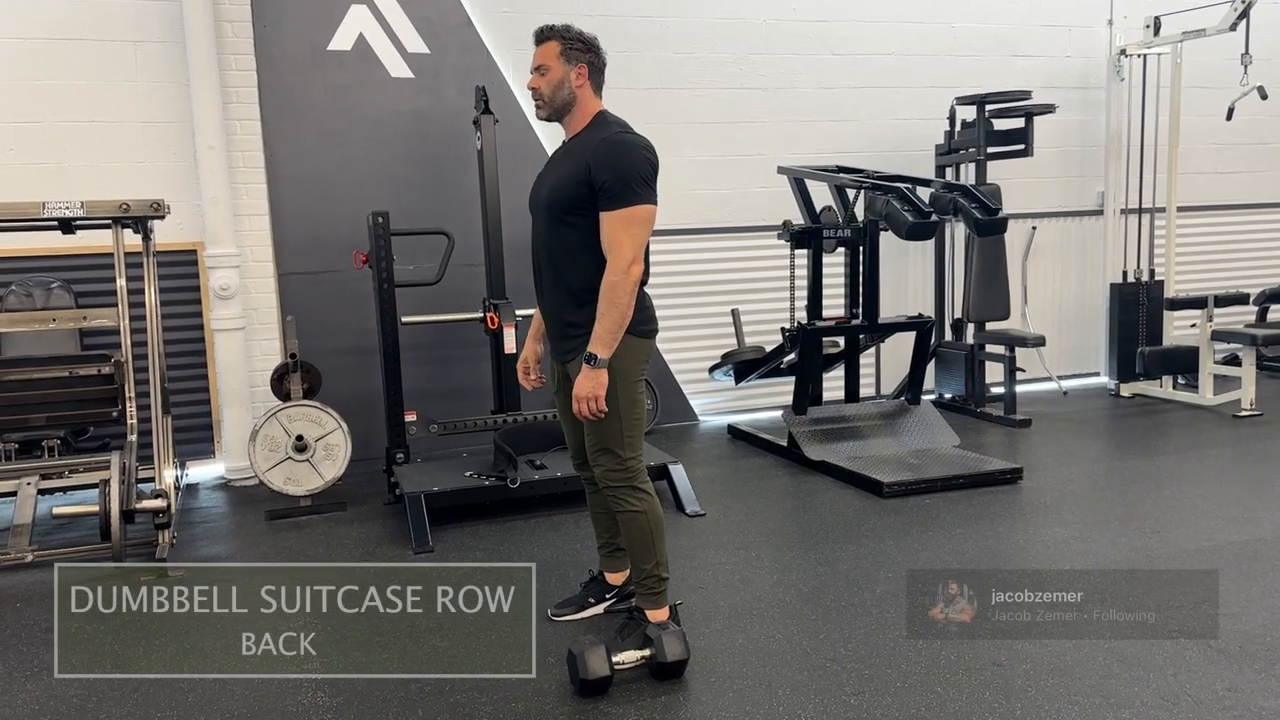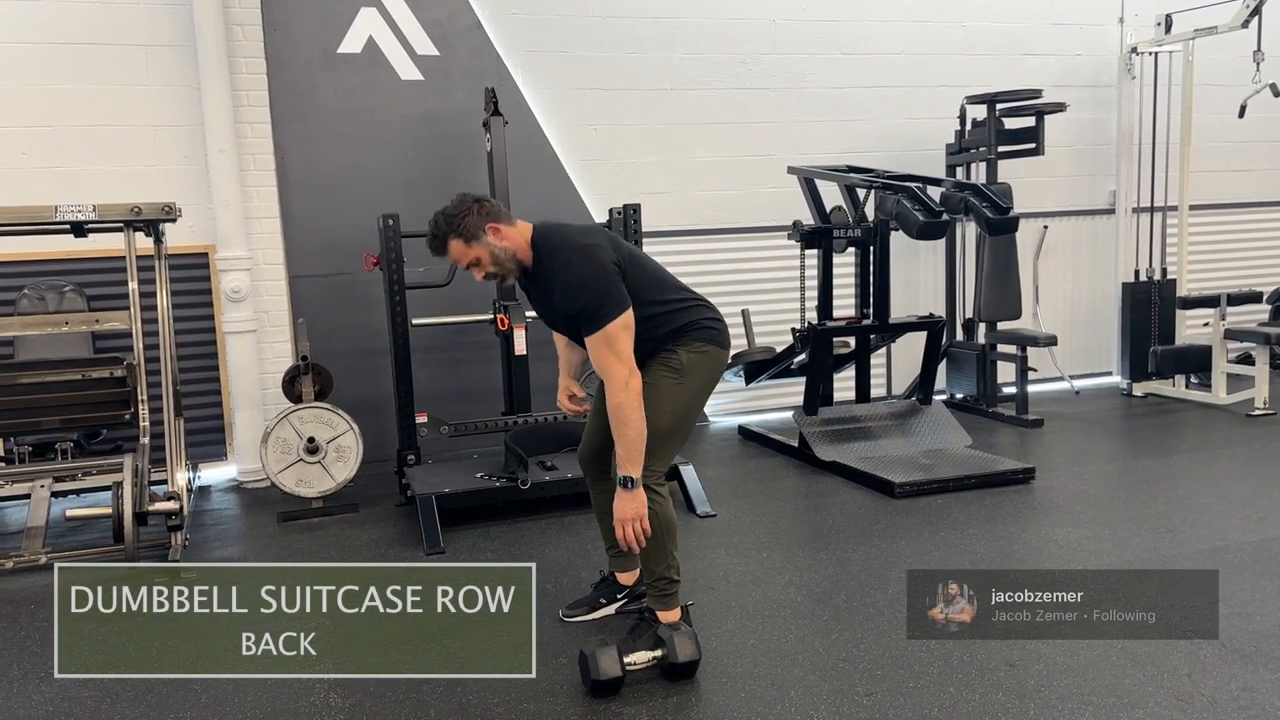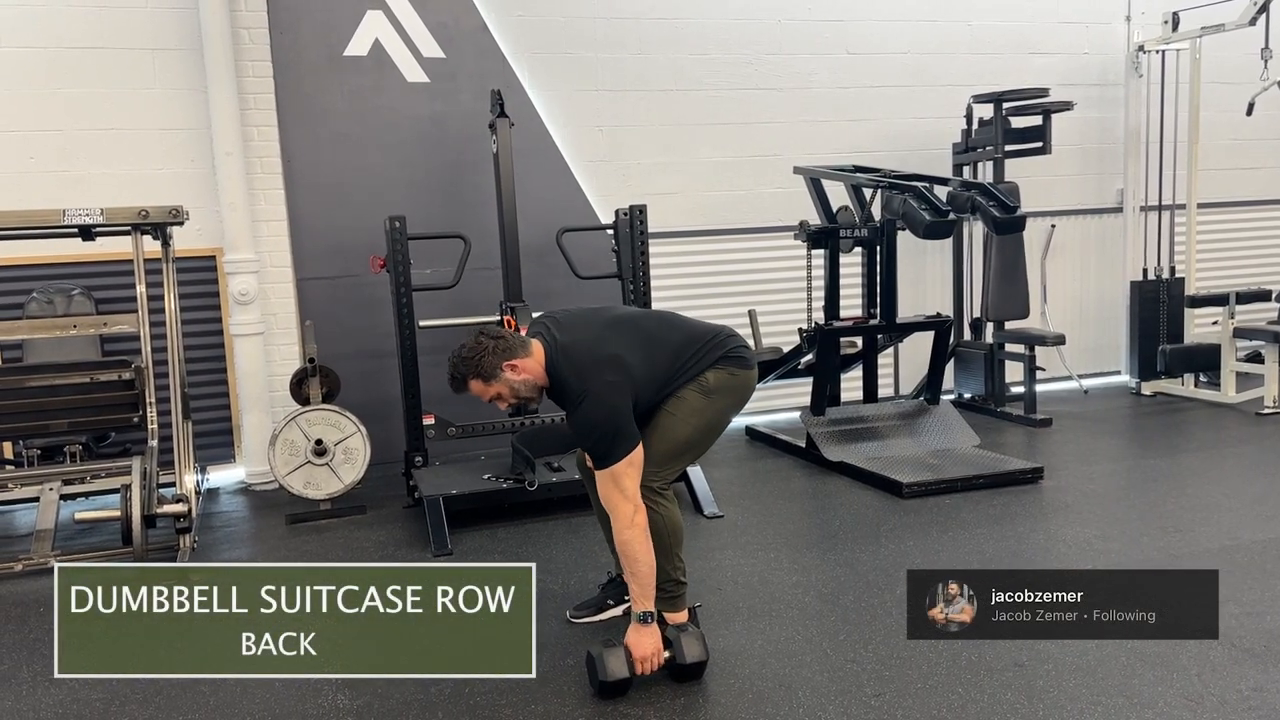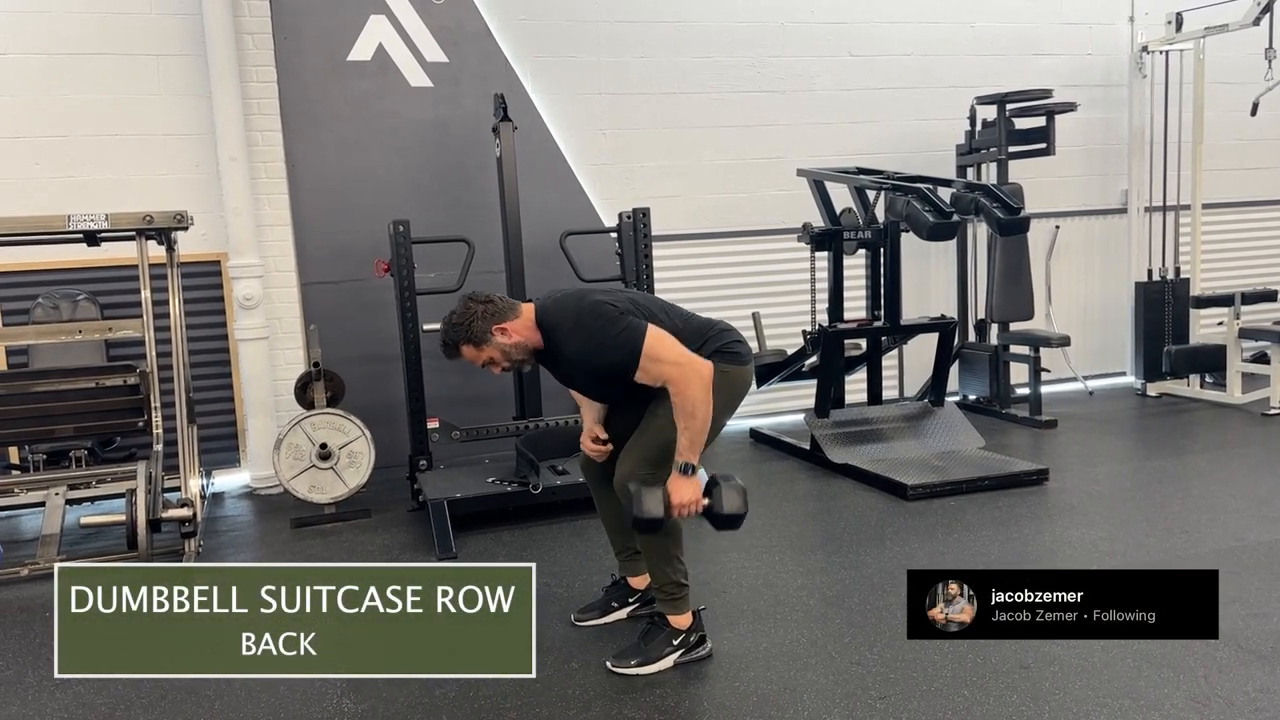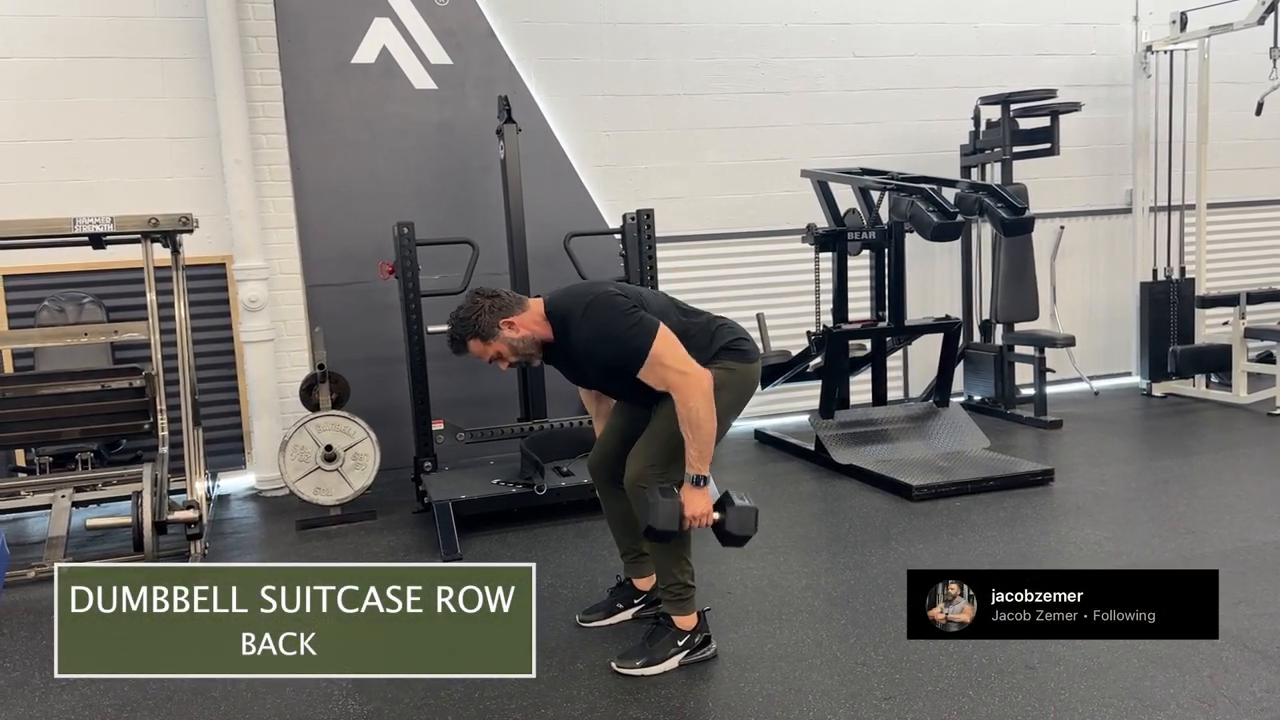
dt=0.7s
person 1, frame 1
left shoulder: (619, 150)
right shoulder: (567, 155)
left elbow: (624, 267)
left wrist: (596, 362)
right wrist: (537, 337)
left hip: (609, 344)
right hip: (571, 343)
left knee: (620, 475)
right knee: (589, 470)
left ankle: (656, 609)
right ankle: (615, 577)
person 1, frame 2
left shoulder: (578, 263)
right shoulder: (530, 260)
left elbow: (622, 380)
right elbow: (569, 321)
left wrist: (630, 483)
right wrist: (567, 377)
left hip: (691, 347)
right hip: (647, 347)
left knee: (639, 471)
right knee: (595, 460)
left ankle: (668, 615)
right ankle: (628, 580)
person 1, frame 3
left shoulder: (595, 392)
right shoulder: (539, 338)
left elbow: (626, 512)
left wrist: (643, 621)
right wrist: (594, 443)
left hip: (723, 370)
right hip: (678, 364)
left knee: (647, 479)
right knee: (593, 464)
left ankle: (675, 617)
right ankle: (630, 583)
person 1, frame 4
left shoulder: (583, 328)
right shoulder: (544, 334)
left elbow: (694, 371)
right elbow: (585, 375)
left wrist: (685, 470)
right wrist: (593, 425)
left hip: (719, 366)
left knee: (638, 479)
right knee: (598, 465)
left ankle: (682, 627)
right ankle: (638, 587)
person 1, frame 5
left shoulder: (595, 319)
right shoulder: (554, 337)
left elbow: (691, 380)
right elbow: (598, 387)
left wrist: (697, 482)
right wrist: (607, 444)
left hip: (725, 365)
left knee: (646, 479)
right knee: (605, 467)
left ankle: (686, 627)
right ankle: (643, 586)
